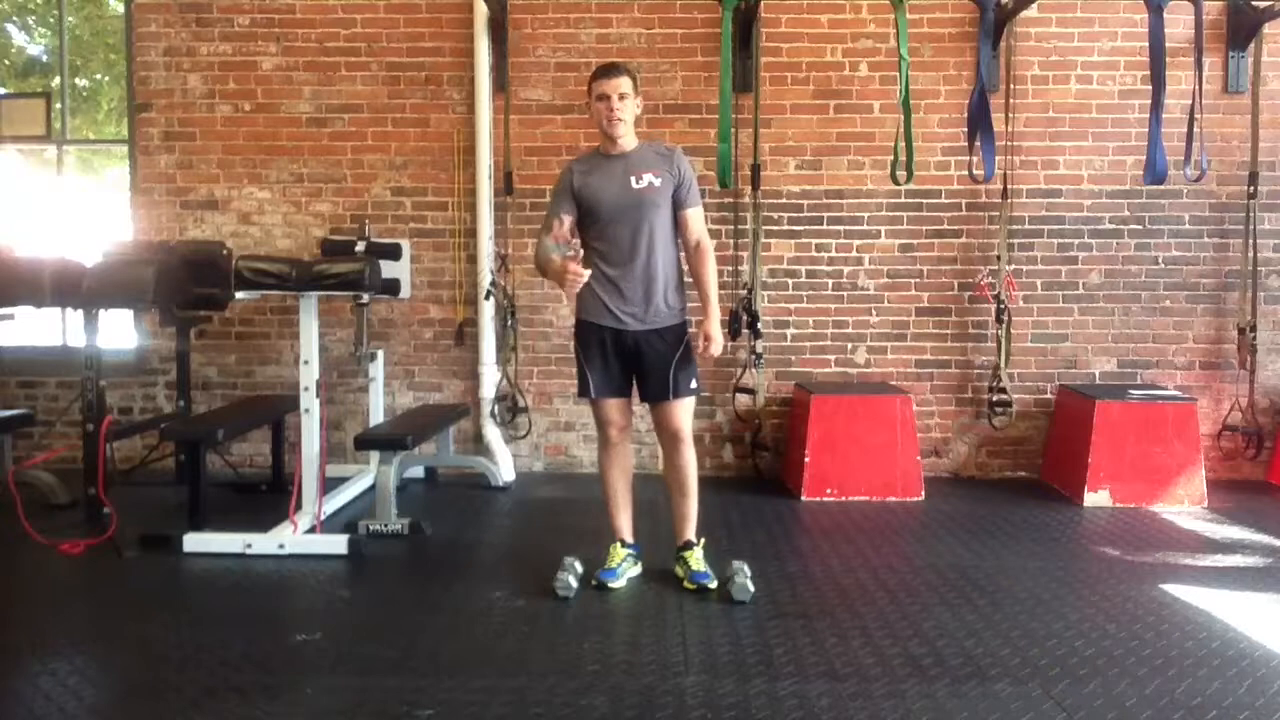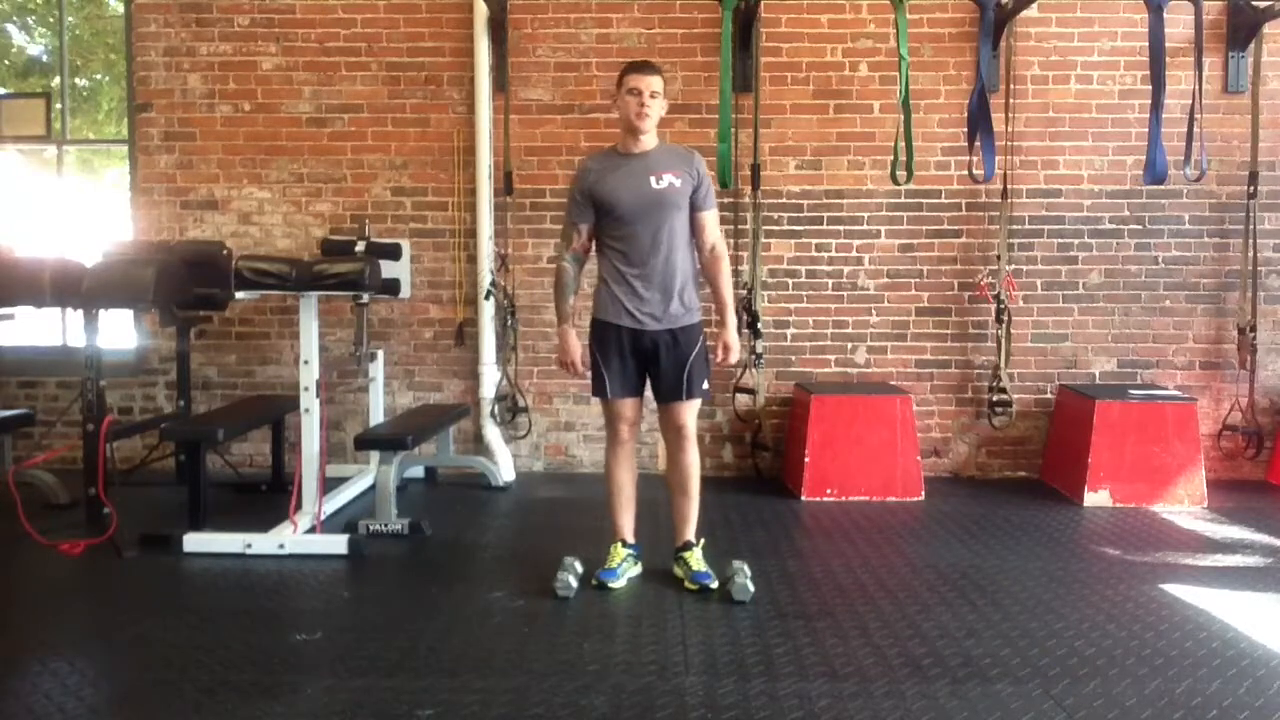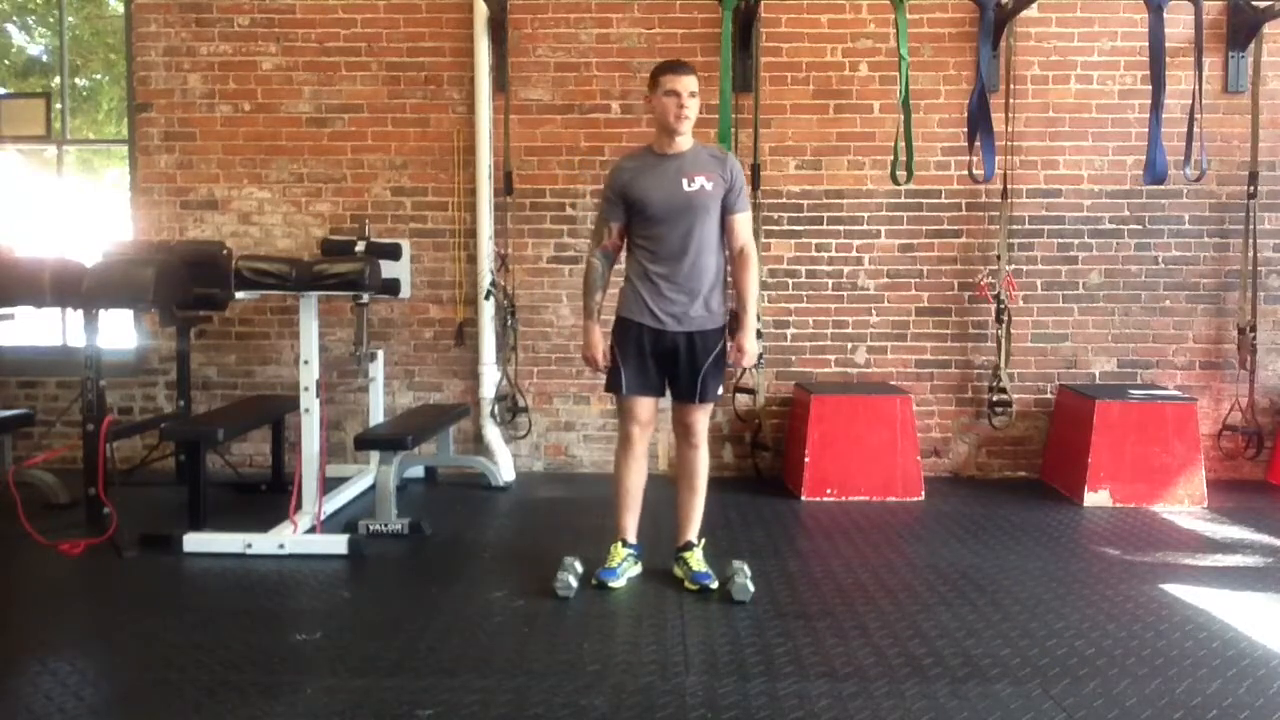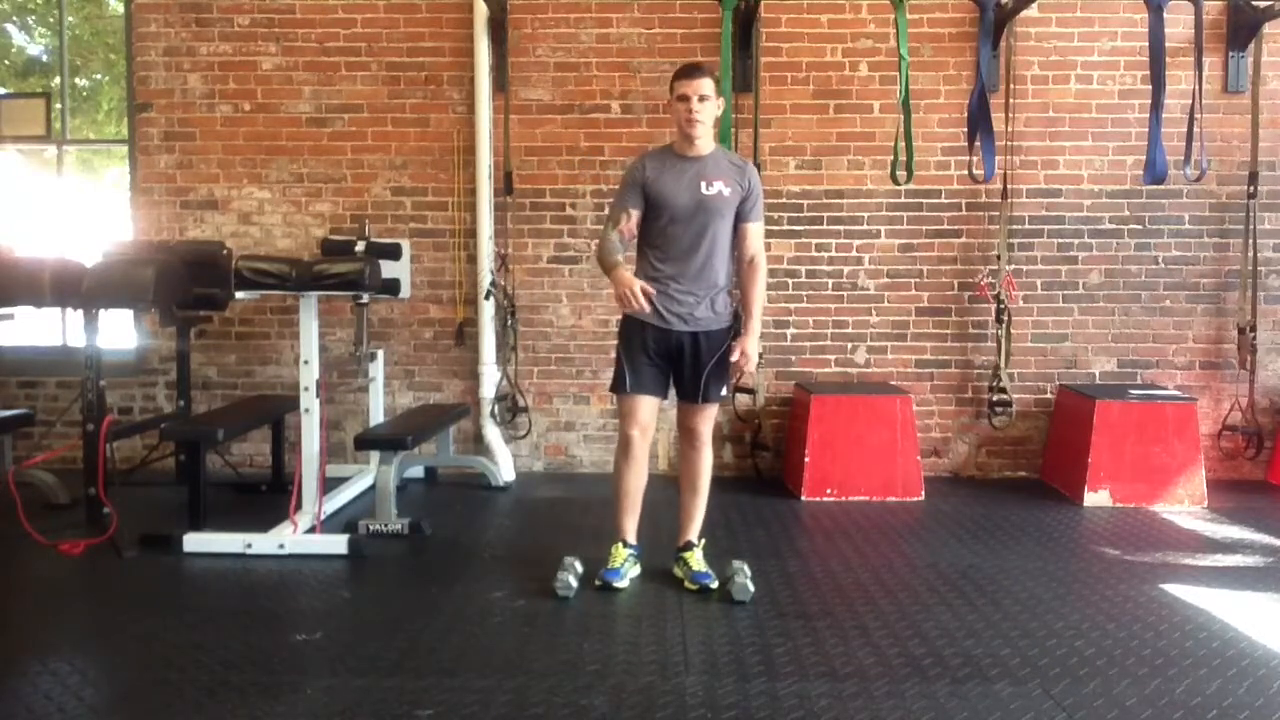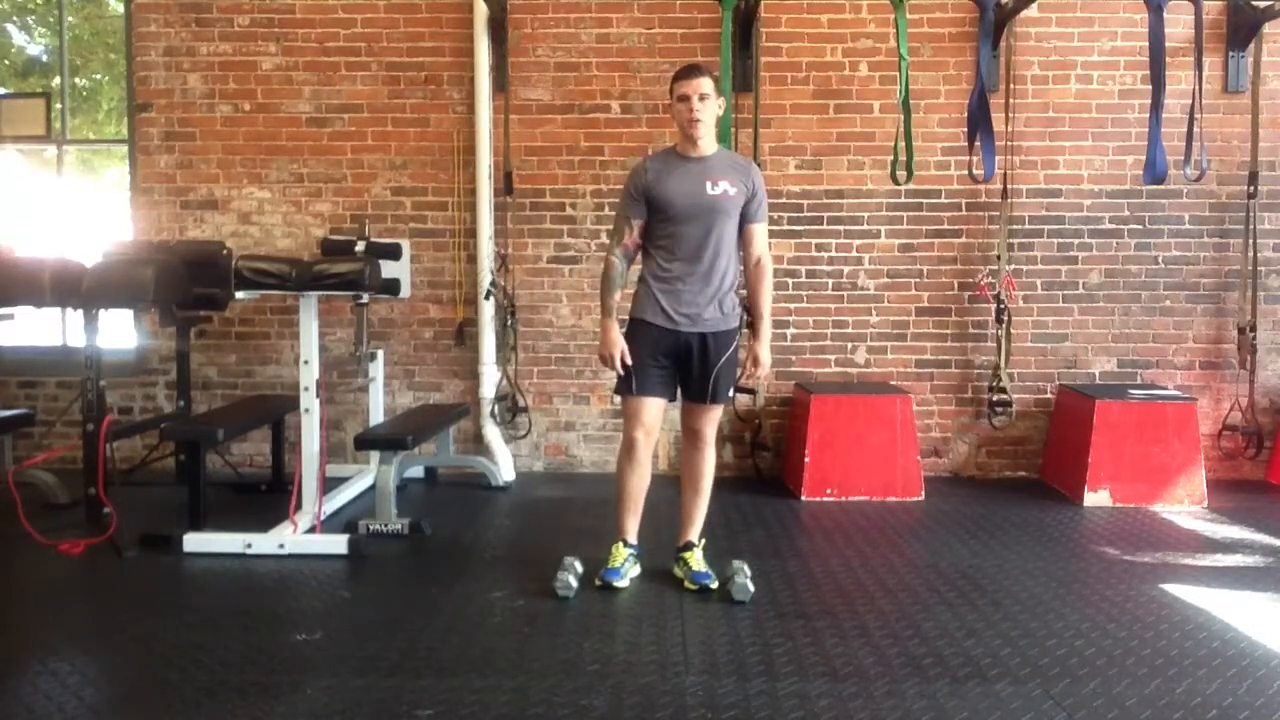
dt=0.7s
person 1, frame 1
left shoulder: (671, 162)
right shoulder: (576, 174)
left elbow: (698, 243)
right elbow: (547, 244)
left wrist: (711, 314)
right wrist: (560, 268)
left hip: (664, 323)
right hip: (599, 325)
left knee: (677, 433)
right knee: (613, 432)
left ankle: (688, 547)
right ankle: (624, 547)
person 1, frame 2
left shoulder: (689, 165)
right shoulder: (593, 172)
left elbow: (712, 247)
right elbow: (571, 255)
left wrist: (728, 320)
right wrist: (565, 328)
left hip: (679, 323)
right hip: (614, 324)
left knee: (682, 432)
right knee: (622, 431)
left ankle: (687, 548)
right ankle: (625, 547)
person 1, frame 3
left shoulder: (724, 167)
right shoulder: (626, 172)
left elbow: (742, 249)
right elbow: (603, 252)
left wrist: (747, 325)
right wrist: (591, 324)
left hip: (702, 325)
right hip: (638, 323)
left knee: (692, 432)
right knee: (634, 430)
left ankle: (689, 548)
right ankle: (626, 547)
person 1, frame 4
left shoulder: (741, 174)
right shoulder: (645, 169)
left elbow: (751, 258)
right elbow: (613, 236)
left wrist: (751, 330)
right wrist: (619, 273)
left hip: (710, 326)
right hip: (647, 322)
left knee: (697, 433)
right knee: (634, 432)
left ankle: (689, 549)
right ankle: (626, 547)
person 1, frame 5
left shoulder: (744, 175)
right shoulder: (648, 173)
left elbow: (757, 259)
right elbow: (620, 253)
left wrist: (762, 335)
right wrist: (608, 323)
left hip: (716, 328)
right hip: (653, 325)
left knee: (701, 434)
right knee: (639, 435)
left ankle: (689, 549)
right ankle: (626, 548)
